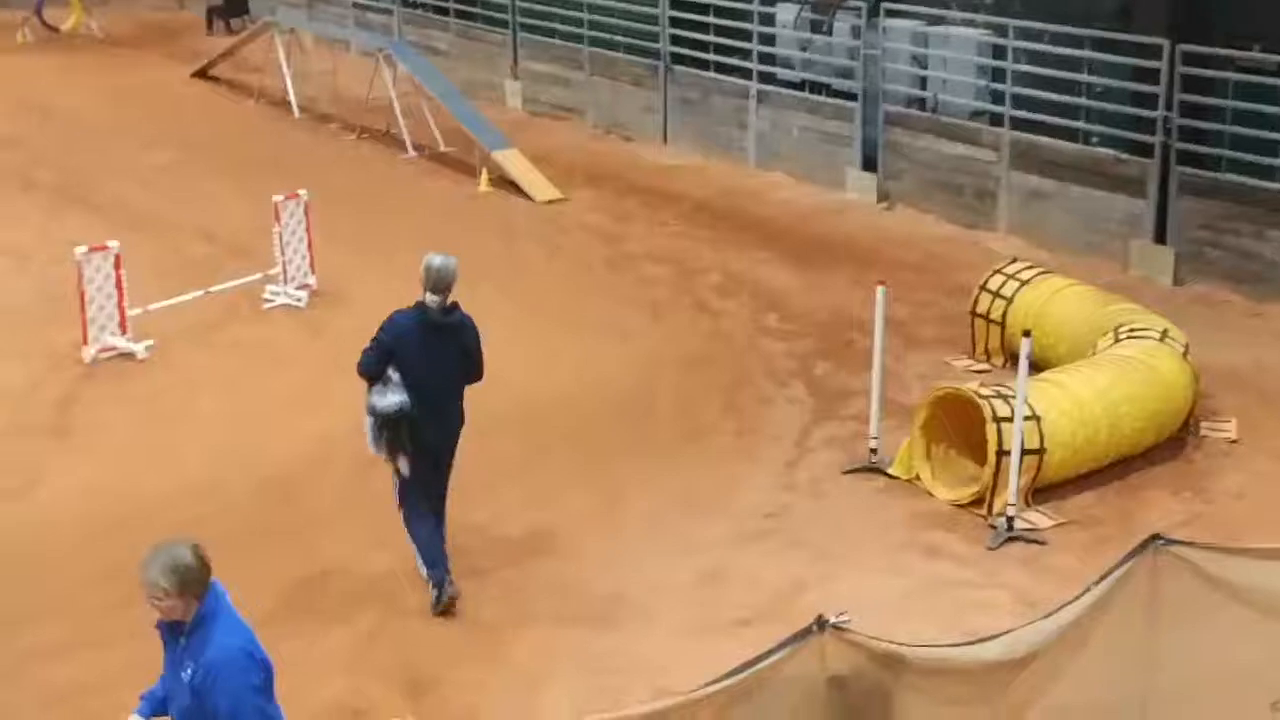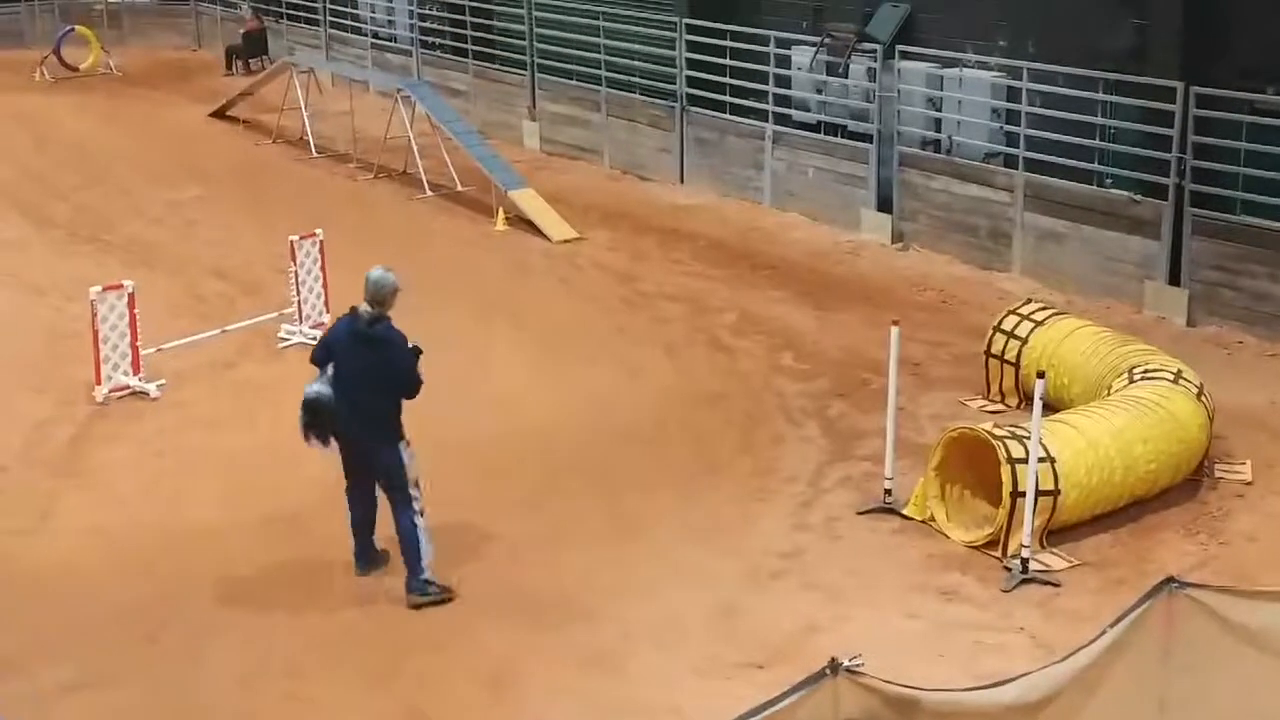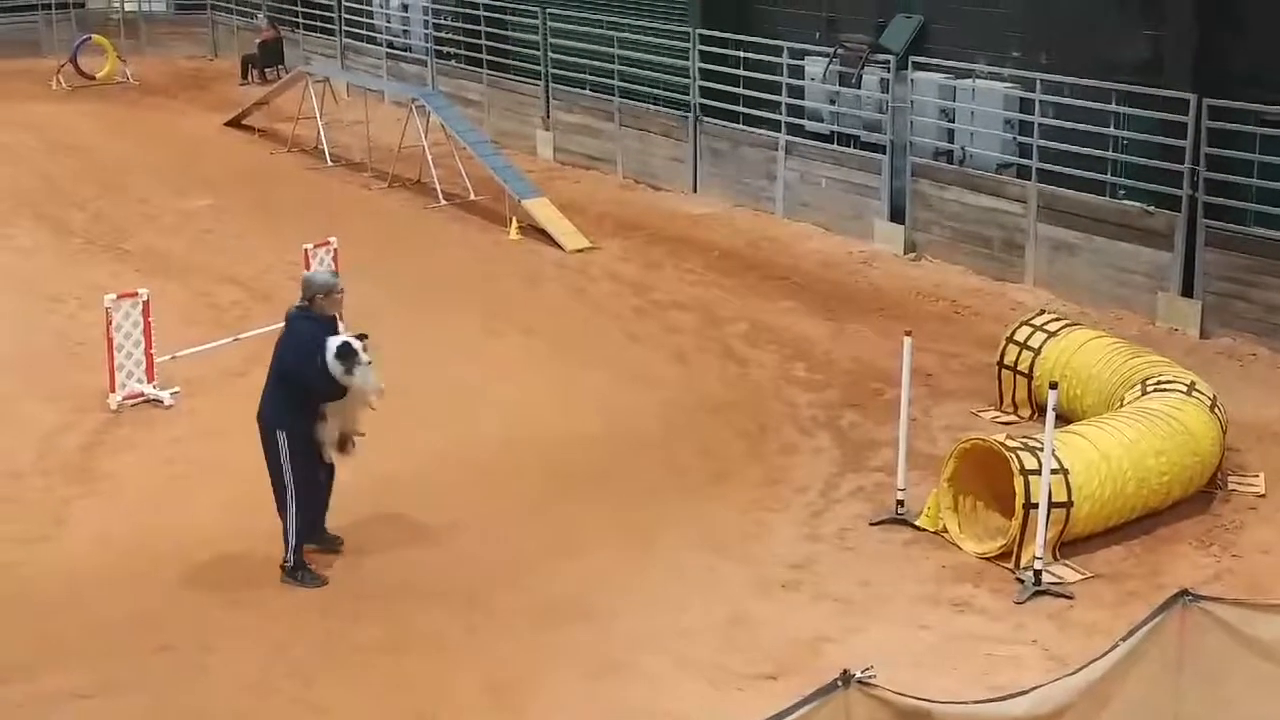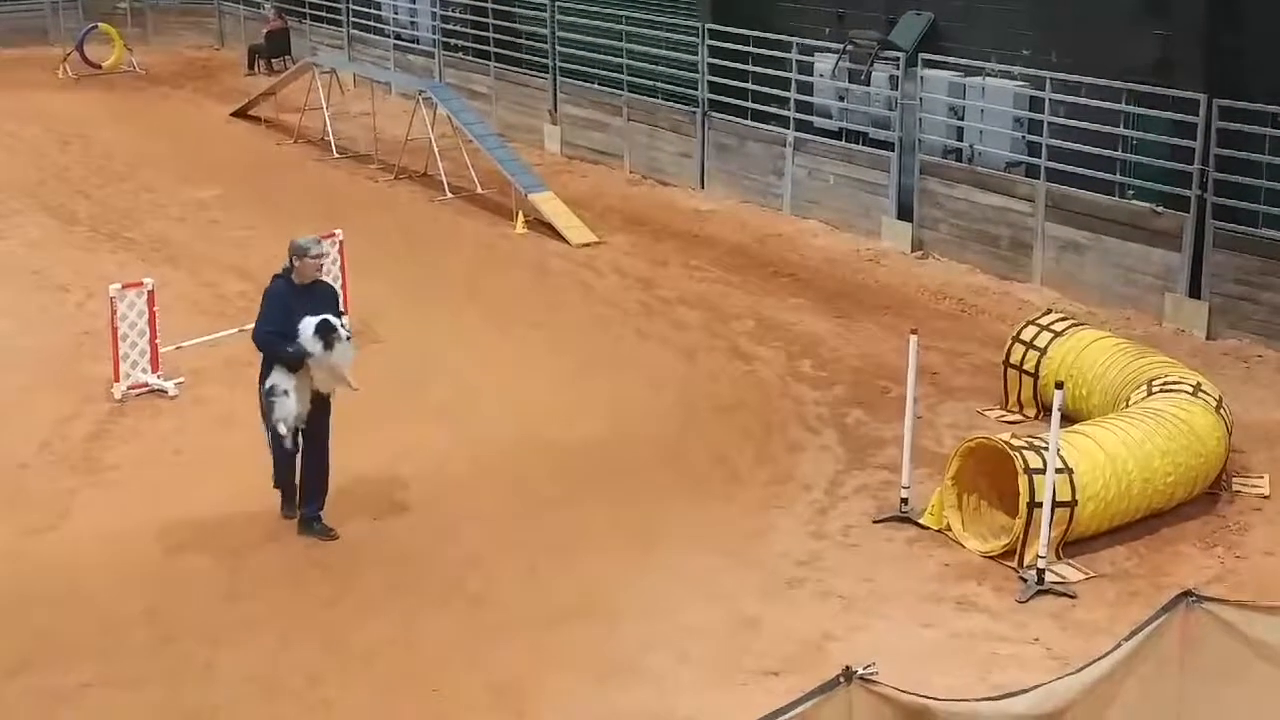
dt=0.7s
person 1, frame 1
left shoulder: (400, 324)
right shoulder: (464, 326)
left elbow: (368, 368)
right elbow: (475, 374)
left wrist: (390, 375)
left hip: (410, 427)
right hip: (448, 425)
left knee: (415, 503)
right knee: (434, 496)
left ankle: (440, 577)
right ankle: (435, 562)
person 1, frame 2
left shoulder: (343, 326)
right shoulder: (393, 340)
left elbow: (319, 358)
right elbow: (410, 389)
right wrist: (411, 364)
left hip: (346, 428)
right hip: (383, 435)
left knee: (359, 493)
right knee: (407, 502)
left ankle: (365, 557)
right ankle: (421, 583)
person 1, frame 3
left shoulder: (322, 323)
right shoulder: (305, 333)
left elbow: (321, 373)
right elbow: (318, 386)
right wrist: (344, 387)
left hip: (301, 415)
right hip: (282, 419)
left knee: (321, 471)
right knee: (295, 491)
left ankle: (314, 532)
right ankle: (293, 565)
person 1, frame 4
left shoulder: (327, 292)
right shoulder: (277, 292)
right elbow: (263, 337)
right wrist: (295, 359)
left knee: (317, 448)
right knee: (283, 445)
left ankle: (311, 516)
right ankle: (289, 495)
